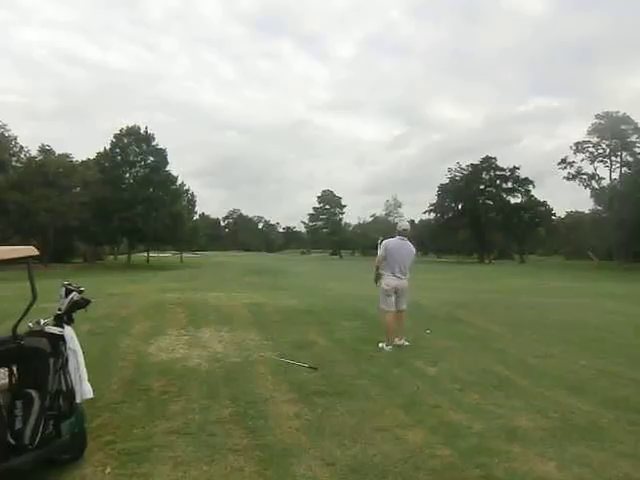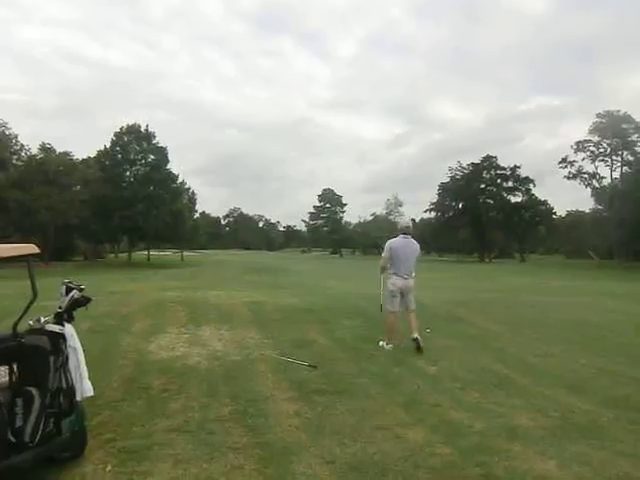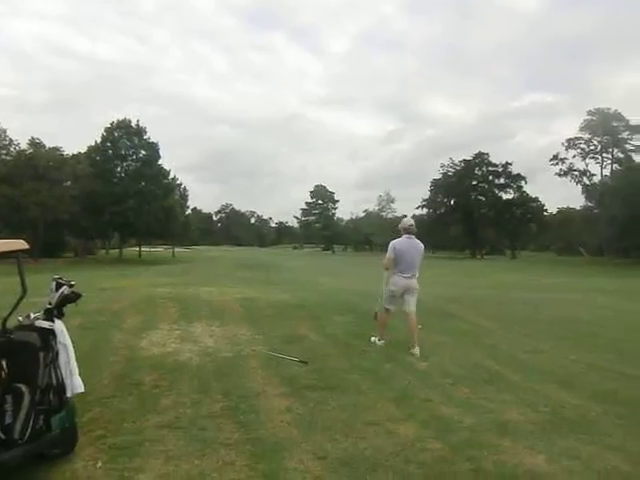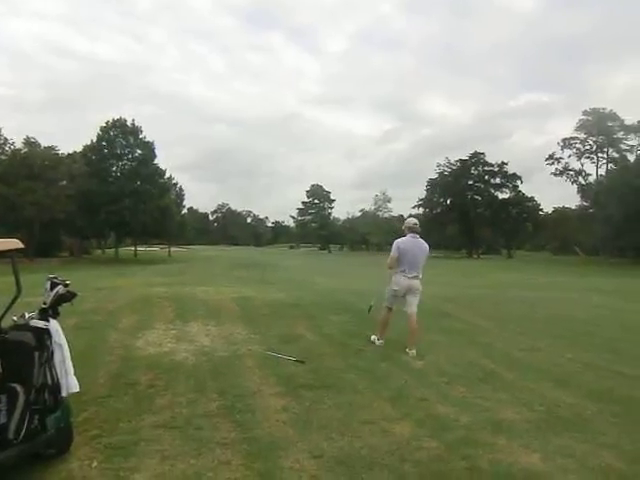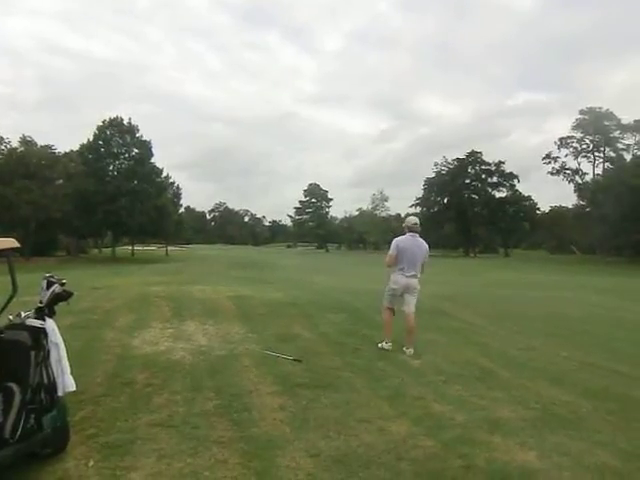
dt=0.3s
person 1, frame 1
left shoulder: (387, 243)
right shoulder: (412, 248)
left elbow: (378, 263)
left wrist: (377, 274)
left hip: (388, 280)
right hip: (403, 282)
left knee: (388, 312)
right knee: (401, 311)
left ankle: (388, 343)
right ankle: (398, 338)
person 1, frame 2
left shoulder: (391, 243)
right shoulder: (416, 245)
left elbow: (383, 264)
left wrist: (382, 270)
left hip: (394, 281)
right hip: (409, 281)
left knee: (392, 312)
right knee: (411, 310)
left ankle: (389, 342)
right ankle: (415, 335)
person 1, frame 3
left shoulder: (395, 243)
right shoulder: (420, 245)
left elbow: (386, 266)
left wrist: (387, 261)
left hip: (396, 280)
right hip: (412, 282)
left knee: (386, 310)
right knee: (411, 313)
left ankle: (380, 338)
right ankle: (415, 347)
person 1, frame 4
left shoulder: (399, 242)
right shoulder: (425, 246)
left elbow: (390, 265)
left hip: (399, 280)
right hip: (415, 282)
left knee: (388, 308)
right knee: (412, 314)
left ankle: (379, 338)
right ankle: (412, 348)
person 1, frame 5
left shoulder: (398, 241)
right shoulder: (424, 245)
left elbow: (388, 263)
right elbow: (421, 268)
left wrist: (391, 258)
left hip: (397, 279)
right hip: (413, 281)
left knee: (387, 308)
right knee: (410, 313)
left ankle: (387, 341)
right ankle: (409, 347)
